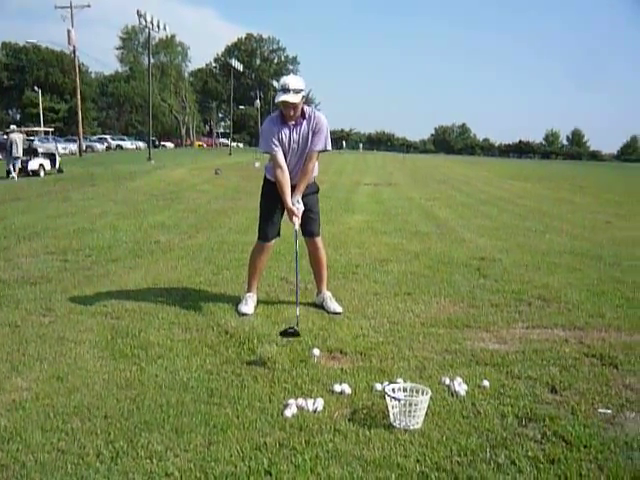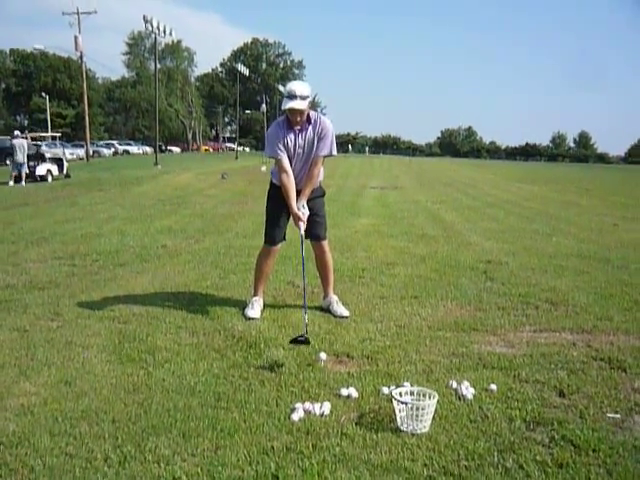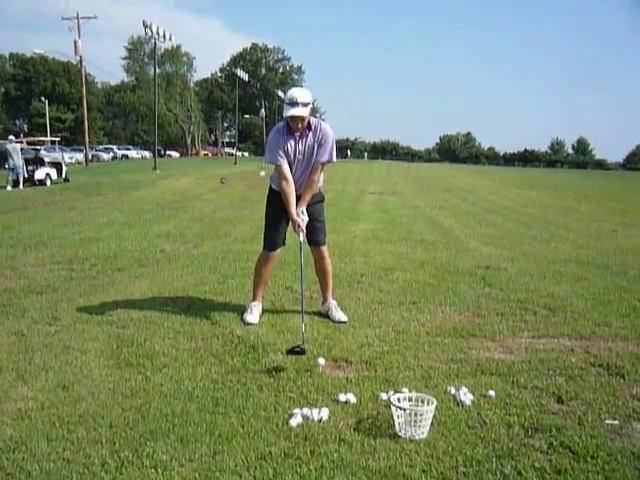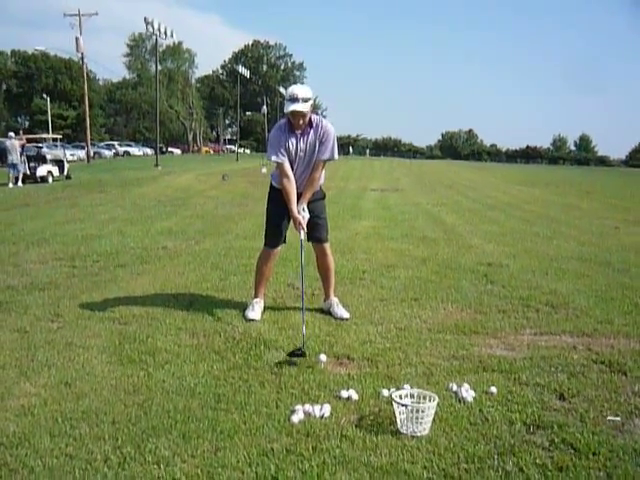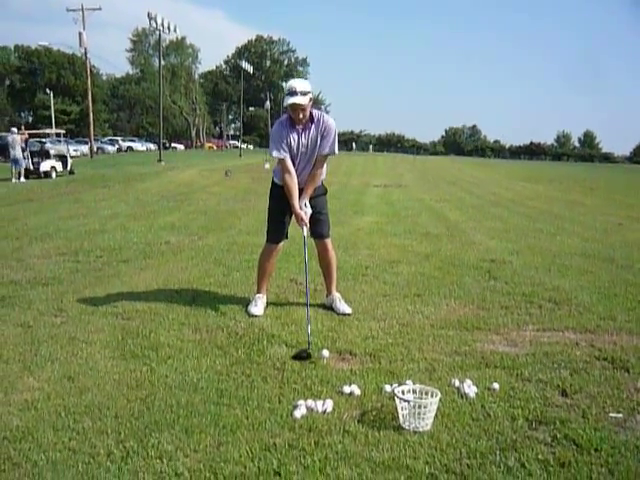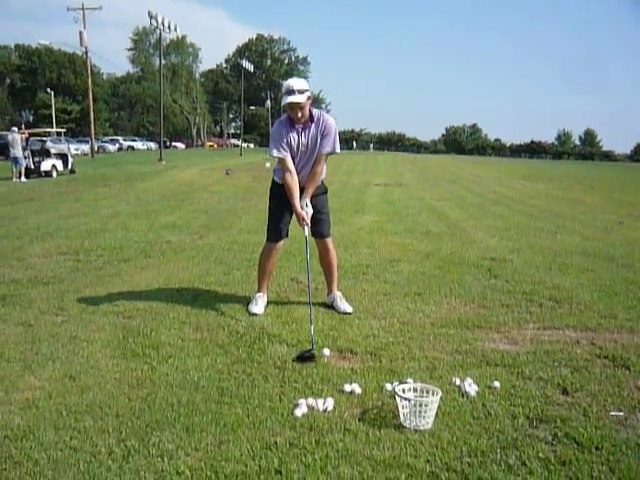
dt=0.2s
person 1, frame 1
left shoulder: (317, 121)
right shoulder: (271, 125)
left elbow: (310, 162)
right elbow: (279, 167)
left wrist: (297, 197)
right wrist: (288, 204)
left hip: (306, 186)
right hip: (275, 185)
left knee: (315, 239)
right knee: (265, 241)
left ankle: (323, 293)
right ankle: (251, 294)
person 1, frame 2
left shoulder: (323, 125)
right shoulder: (276, 130)
left elbow: (316, 167)
right elbow: (284, 171)
left wrist: (303, 201)
right wrist: (293, 208)
left hip: (312, 190)
right hip: (280, 190)
left knee: (321, 243)
right knee: (271, 244)
left ankle: (330, 297)
right ankle: (257, 298)
person 1, frame 3
left shoulder: (323, 132)
right shoulder: (277, 135)
left elbow: (316, 173)
right elbow: (285, 178)
left wrist: (302, 207)
right wrist: (292, 214)
left hip: (312, 196)
right hip: (280, 195)
left knee: (321, 249)
right knee: (270, 250)
left ankle: (328, 302)
right ankle: (256, 302)
person 1, frame 4
left shoulder: (325, 129)
right shoulder: (278, 133)
left elbow: (317, 171)
right elbow: (285, 175)
left wrist: (303, 204)
right wrist: (294, 212)
left hip: (313, 193)
right hip: (281, 193)
left knee: (323, 246)
right knee: (271, 247)
left ankle: (330, 299)
right ankle: (257, 300)
person 1, frame 5
left shoulder: (326, 124)
right shoulder: (280, 128)
left elbow: (319, 166)
right elbow: (287, 171)
left wrist: (305, 199)
right wrist: (295, 208)
left hip: (314, 189)
right hip: (282, 189)
left knee: (324, 241)
right knee: (273, 243)
left ankle: (332, 295)
right ankle: (260, 295)
person 1, frame 6
left shoulder: (326, 123)
right shoulder: (280, 128)
left elbow: (319, 164)
right elbow: (288, 171)
left wrist: (306, 199)
right wrist: (297, 208)
left hip: (314, 188)
right hip: (283, 188)
left knee: (325, 240)
right knee: (273, 242)
left ankle: (333, 294)
right ankle: (261, 294)
